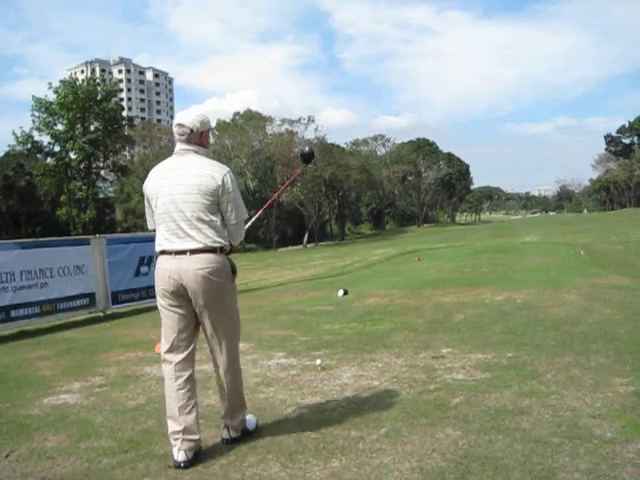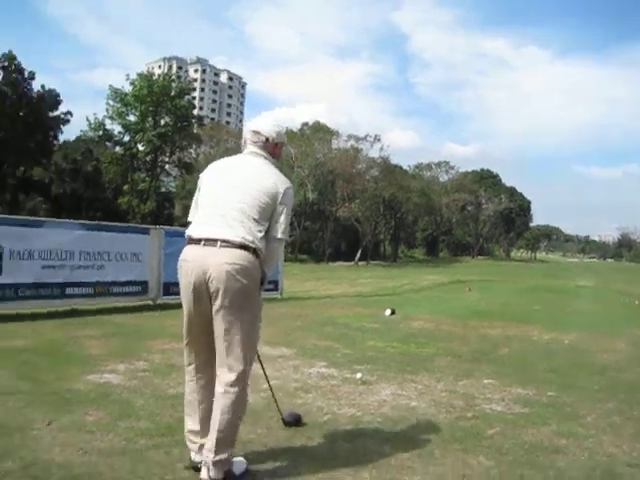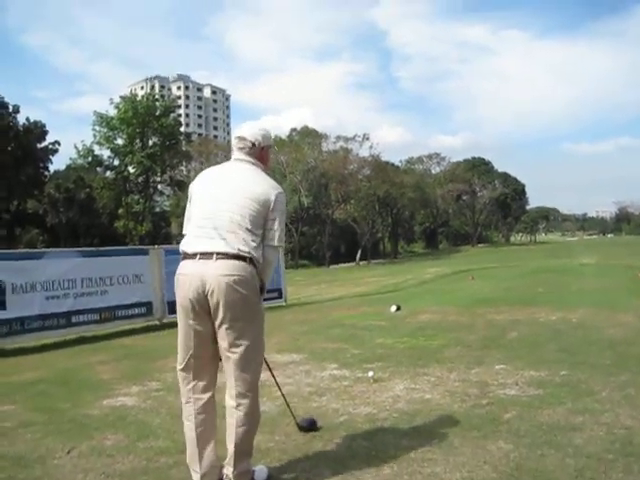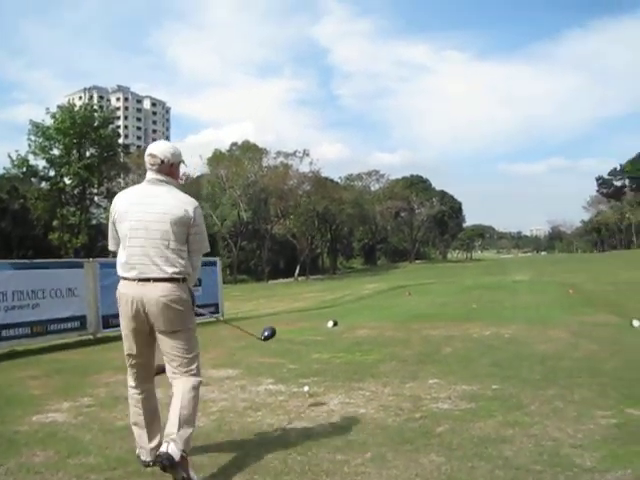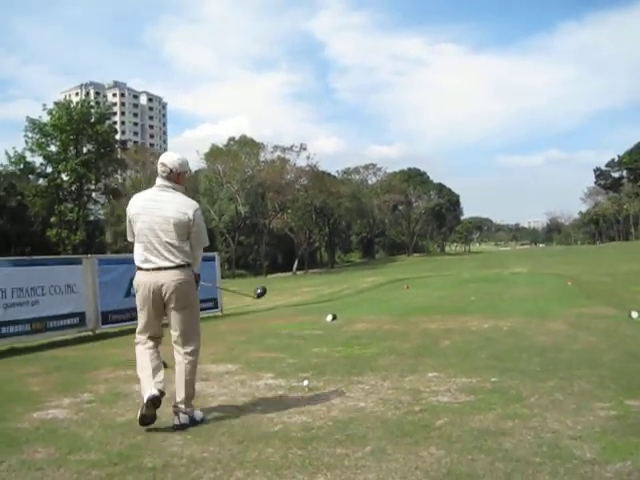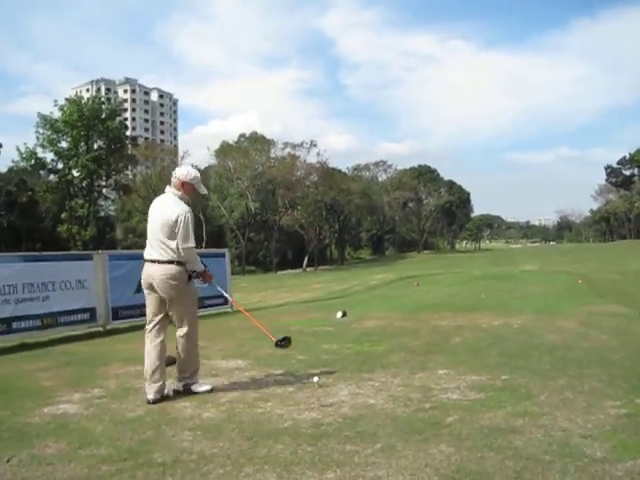
dt=0.7s
person 1, frame 1
left shoulder: (153, 176)
right shoulder: (218, 172)
left elbow: (155, 226)
right elbow: (236, 231)
left hip: (166, 267)
right hip: (208, 265)
left knee: (175, 357)
right knee: (224, 349)
left ankle: (183, 444)
right ankle: (234, 423)
person 1, frame 2
left shoulder: (214, 168)
right shoulder: (280, 183)
left elbow: (193, 219)
right elbow: (275, 245)
right wrist: (258, 282)
left hip: (192, 257)
right hip: (236, 264)
left knee: (197, 360)
right knee: (233, 368)
left ankle: (198, 444)
person 1, frame 3
left shoulder: (202, 178)
right shoulder: (270, 189)
right elbow: (271, 250)
right wrist: (258, 289)
left hip: (188, 271)
right hip: (234, 275)
left knee: (195, 379)
right knee: (242, 380)
person 1, frame 4
left shoulder: (121, 200)
right shoulder: (187, 205)
left elbow: (116, 248)
right elbow: (196, 257)
left hip: (129, 290)
right hip: (169, 292)
left knee: (139, 374)
right knee: (184, 373)
left ankle: (148, 448)
right ankle: (173, 446)
person 1, frame 5
left shoulder: (136, 202)
right shoulder: (189, 207)
left elbow: (133, 239)
right elbow: (197, 249)
left hip: (145, 278)
right hip: (179, 278)
left knee: (146, 339)
right knee: (186, 345)
left ankle: (151, 391)
right ankle: (183, 411)
person 1, frame 6
left shoulder: (158, 202)
right shoulder: (182, 210)
right elbow: (187, 249)
left wrist: (195, 266)
right wrist: (201, 270)
left hip: (150, 269)
right hip: (172, 272)
left knee: (154, 330)
right knee: (186, 328)
left ankle: (154, 390)
right ankle: (185, 381)
